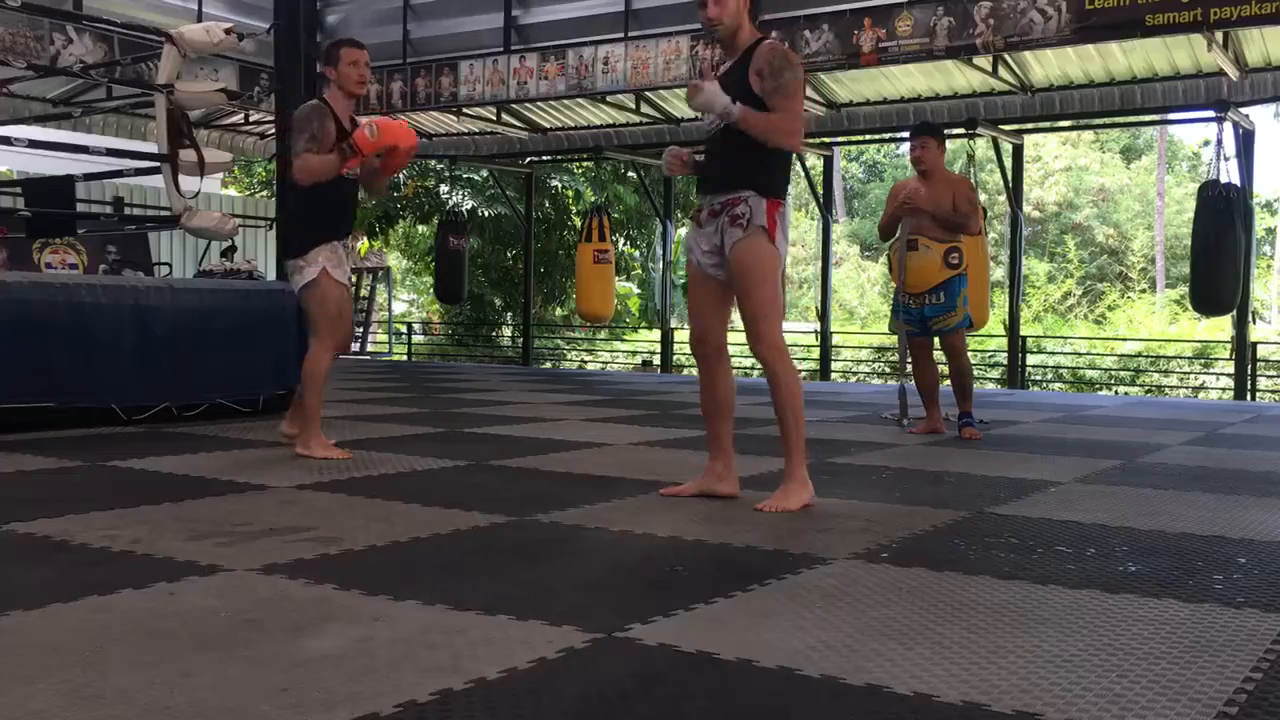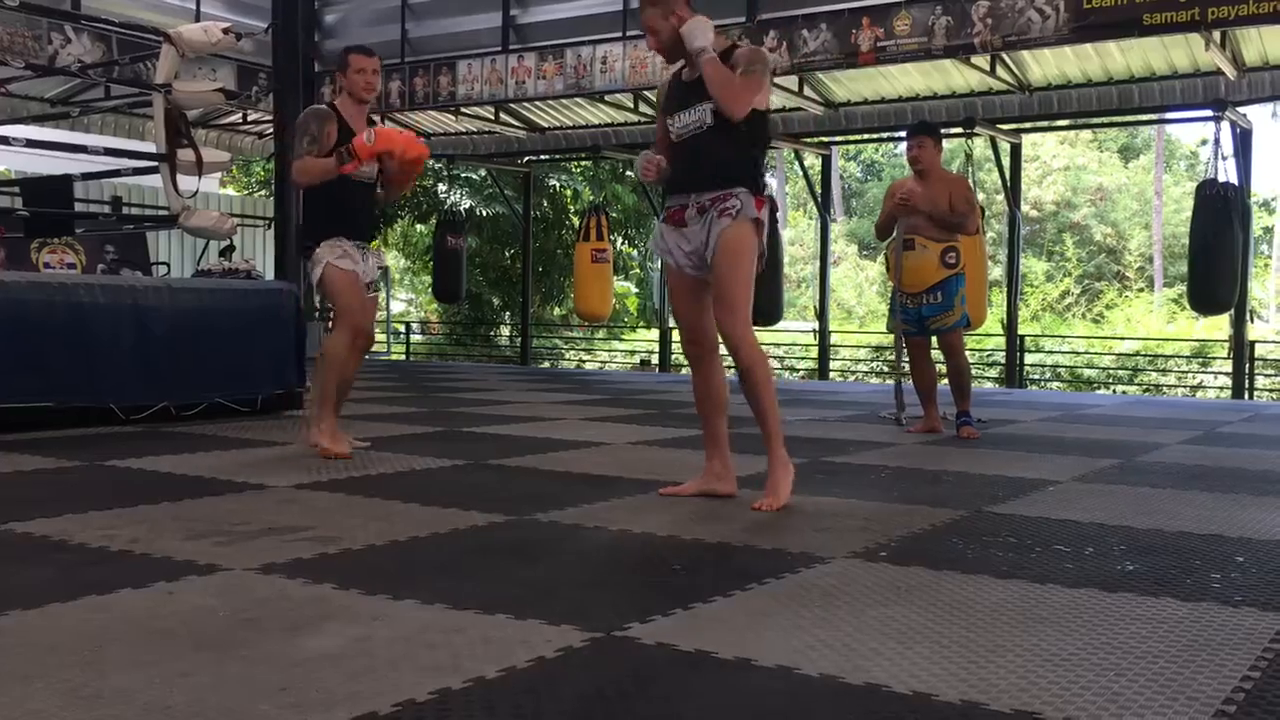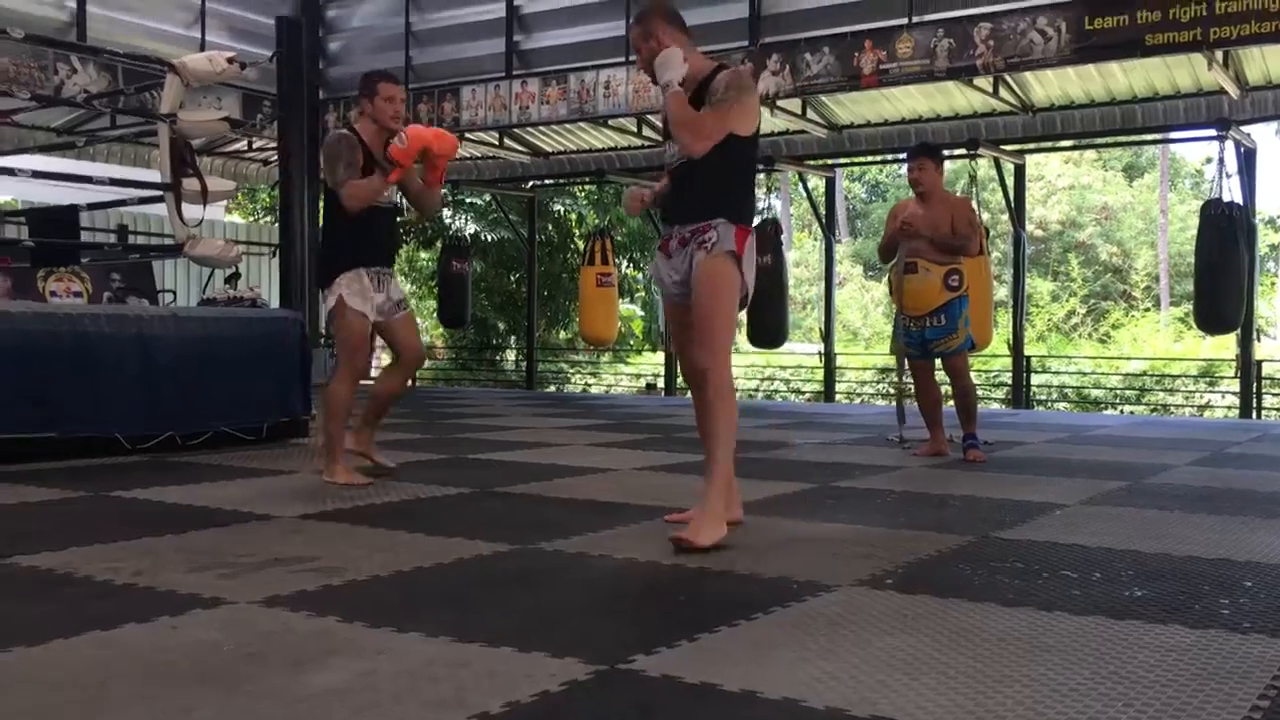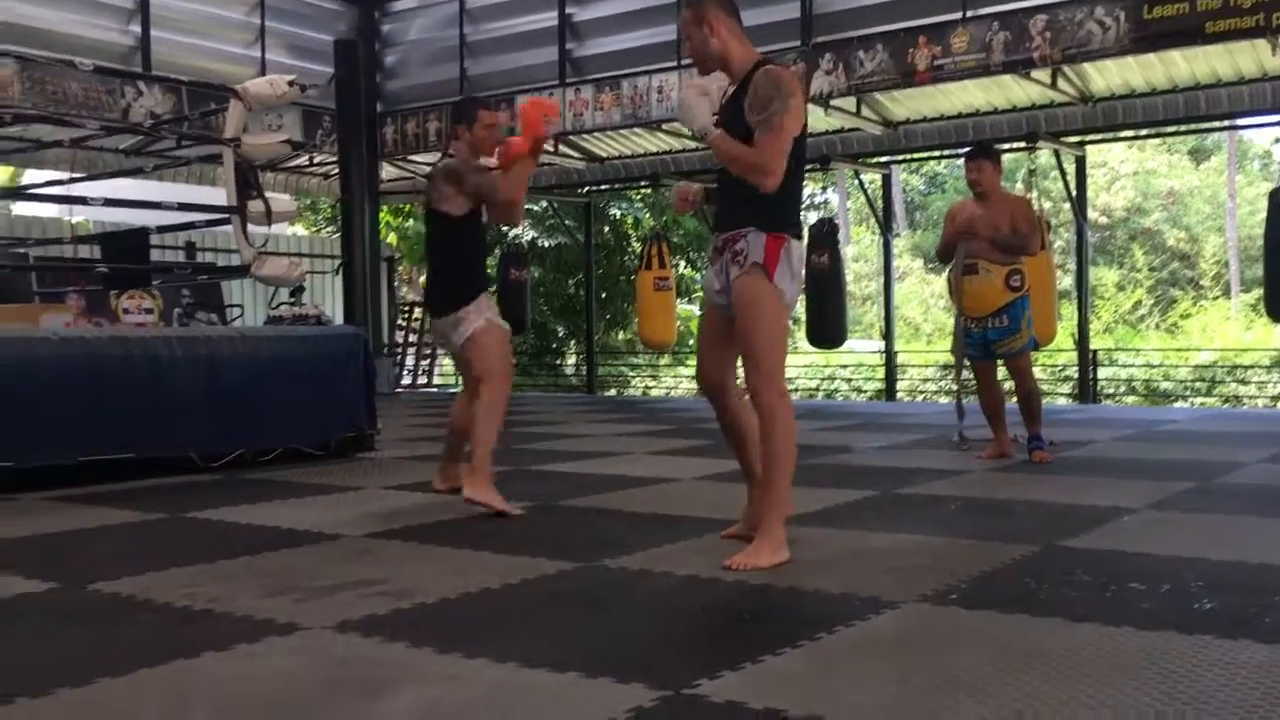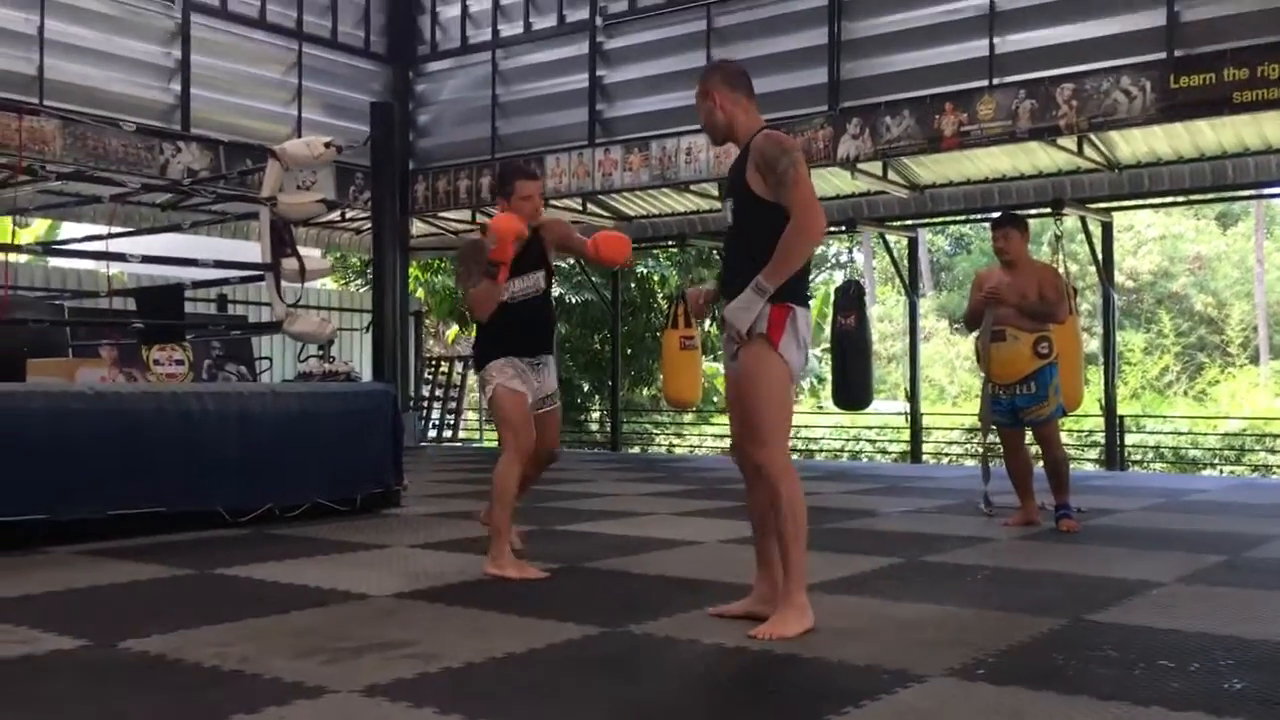
dt=0.5s
person 1, frame 1
left shoulder: (772, 57)
right shoulder: (721, 75)
left elbow: (789, 134)
left wrist: (723, 108)
right wrist: (690, 162)
left hip: (754, 213)
right hip: (709, 215)
left knee: (767, 344)
right knee: (706, 345)
left ankle: (797, 478)
right ankle: (720, 471)
person 1, frame 2
left shoulder: (746, 58)
right shoulder: (671, 86)
left elbow: (735, 105)
left wrist: (704, 49)
right wrist: (653, 166)
left hip: (733, 205)
right hip: (679, 219)
left knee: (733, 328)
right knee: (697, 347)
left ankle: (777, 458)
right ankle: (718, 469)
person 1, frame 3
left shoulder: (733, 82)
right shoulder: (675, 102)
left elbow: (696, 142)
left wrist: (671, 83)
right wrist: (649, 196)
left hip: (721, 236)
right hip: (675, 243)
left knee: (711, 364)
right knee: (695, 375)
left ankle: (713, 508)
right ankle: (726, 498)
person 1, frame 4
left shoulder: (772, 82)
right shoulder: (735, 94)
left elbow: (768, 174)
left wrist: (705, 124)
right wrist: (703, 195)
left hip: (765, 247)
right hip: (729, 248)
left knee: (765, 388)
right knee: (713, 379)
left ankle: (773, 533)
right ankle: (762, 500)
person 1, frame 5
left shoulder: (771, 146)
right shoulder: (747, 158)
left elbow: (811, 224)
left wrist: (755, 294)
right wrist: (718, 289)
left hip: (771, 318)
right hip: (748, 321)
left knee: (770, 457)
right knee: (748, 455)
left ankle: (796, 600)
right ankle: (768, 589)
person 2, frame 1
left shoulder: (354, 123)
right shoulder: (314, 115)
left elbow: (370, 186)
right elbow: (302, 172)
right wrist: (352, 151)
left hip: (331, 242)
right hip: (311, 241)
left knee: (337, 337)
right knee: (328, 336)
left ankle: (296, 417)
right ankle: (309, 436)
person 2, frame 2
left shoulder: (376, 131)
right shoulder: (320, 118)
left elbow: (392, 194)
right elbow: (301, 173)
right wrist: (349, 155)
left hip: (363, 246)
right hip: (327, 241)
left knee: (359, 339)
right knee: (352, 322)
left ankle: (325, 426)
right ankle: (323, 420)
person 2, frame 3
right shoulder: (342, 143)
left elbow: (428, 208)
right elbow: (351, 200)
left wrist: (435, 170)
right wrist: (392, 168)
left hip: (382, 272)
right hip: (347, 271)
left knee: (412, 354)
right knee: (353, 366)
left ankle: (363, 433)
right ankle: (333, 462)
person 2, frame 4
left shoulder: (469, 173)
right shoulder: (452, 172)
left elbow: (506, 215)
right elbow: (509, 198)
left wrist: (518, 162)
right wrist: (529, 149)
left hip: (459, 297)
right hip: (460, 297)
left knee: (477, 387)
right knee: (498, 382)
left ankle: (449, 471)
right ankle: (479, 481)
person 2, frame 5
left shoulder: (549, 232)
right shoulder: (476, 247)
left elbow: (593, 250)
right elbow: (480, 311)
left wrist: (605, 250)
right wrist: (498, 263)
left hip: (540, 357)
right hip: (500, 359)
left knee: (546, 451)
right knee: (520, 445)
left ankle: (498, 510)
right ankle: (499, 555)
person 3, frame 1
left shoulder: (958, 184)
right shoulder: (901, 188)
left elbow: (972, 225)
right elbow: (884, 234)
left wrist: (929, 209)
right wrist: (896, 212)
left hip: (944, 278)
left knee: (955, 348)
right knee: (918, 350)
left ankle: (966, 416)
right ankle: (933, 417)
person 3, frame 2
left shoulder: (955, 183)
right shoulder: (898, 188)
left elbow: (969, 225)
right elbow: (881, 234)
left wrist: (925, 209)
right wrist: (893, 212)
left hip: (942, 277)
right hip: (906, 279)
left knee: (952, 346)
right knee: (916, 349)
left ankle: (964, 416)
right ankle: (930, 416)
person 3, frame 3
left shoulder: (957, 205)
right shoulder: (899, 209)
left elbow: (971, 247)
right elbow: (883, 256)
left wrist: (926, 234)
right wrist: (894, 236)
left hip: (945, 300)
right hip: (909, 302)
left knee: (958, 369)
right knee: (920, 372)
left ankle: (970, 439)
right ankle: (936, 439)
person 3, frame 4
left shoulder: (1016, 205)
right shoulder: (957, 211)
left elbow: (1032, 246)
right elbow: (942, 258)
left wrist: (988, 235)
right wrist: (951, 239)
left hip: (1006, 300)
right hip: (970, 304)
left knee: (1021, 370)
right knee: (983, 375)
left ankle: (1036, 440)
right ankle: (1001, 440)
person 3, frame 5
left shoulder: (1044, 273)
right shoulder: (984, 277)
left elbow: (1060, 313)
right elbow: (969, 324)
left wrist: (1017, 301)
right wrist: (978, 307)
left hip: (1035, 367)
right hip: (998, 371)
left knee: (1049, 438)
right knee: (1010, 442)
left ankle: (1063, 508)
right ankle: (1028, 507)
